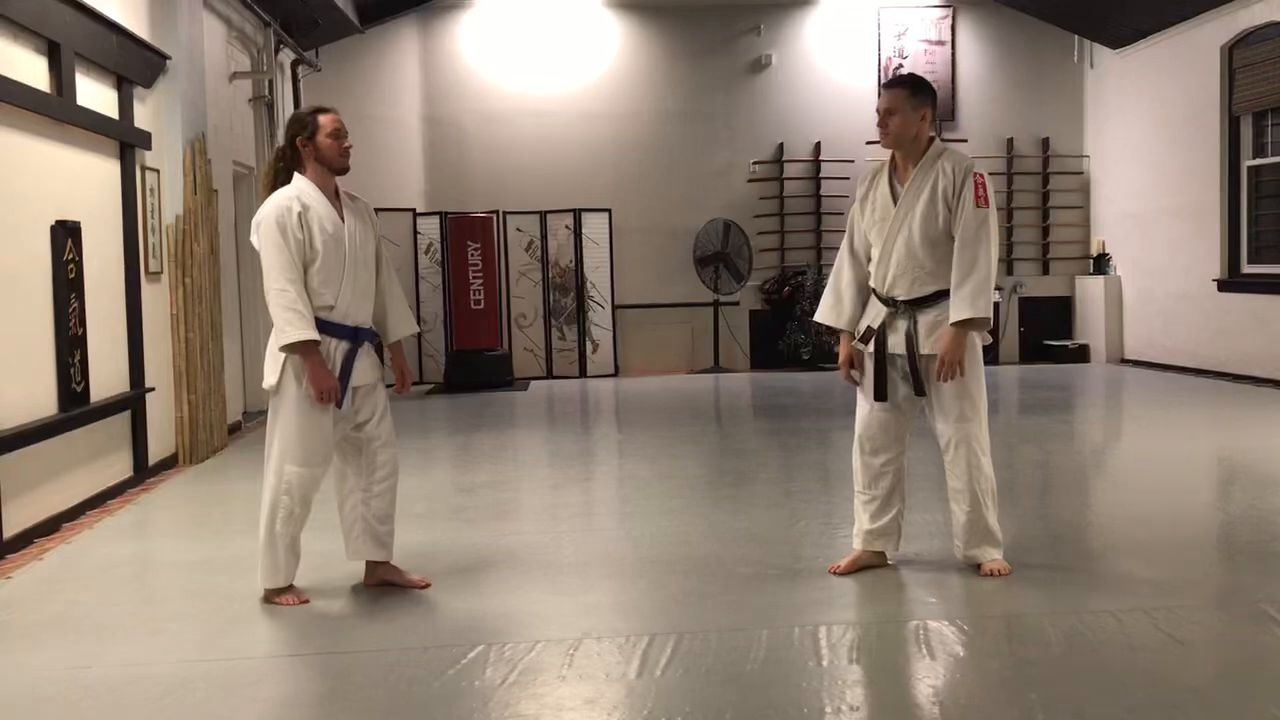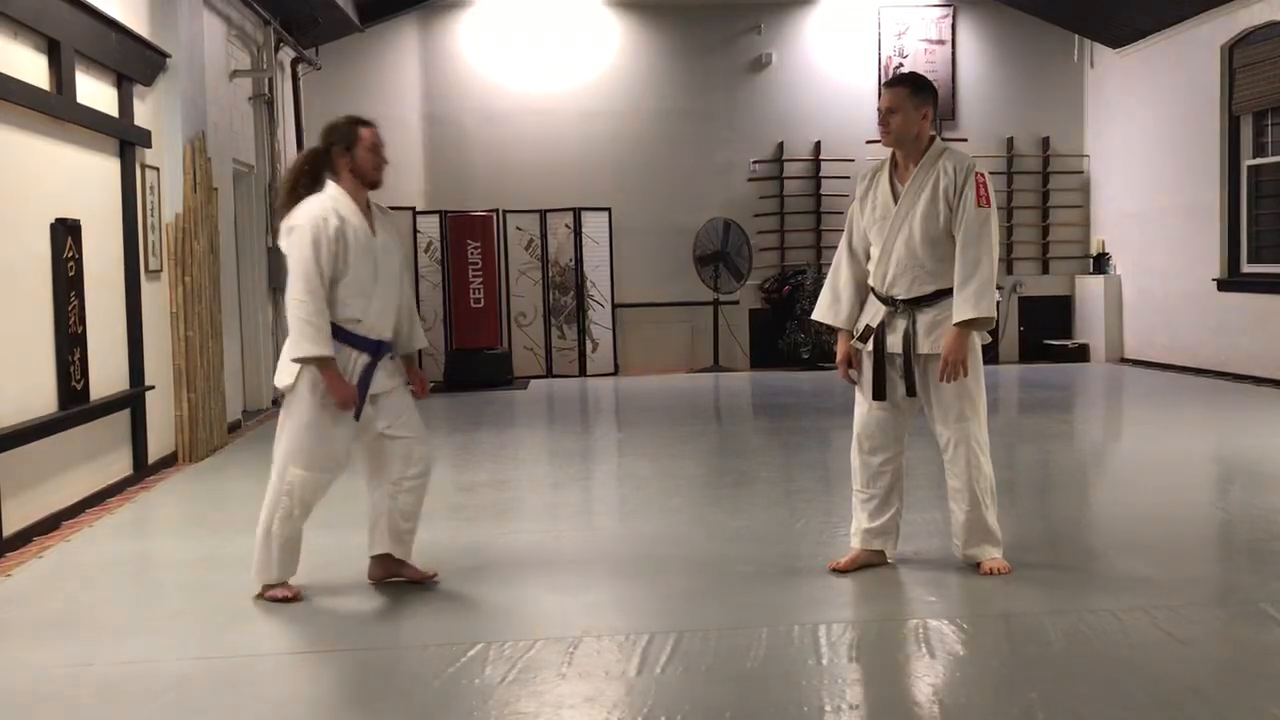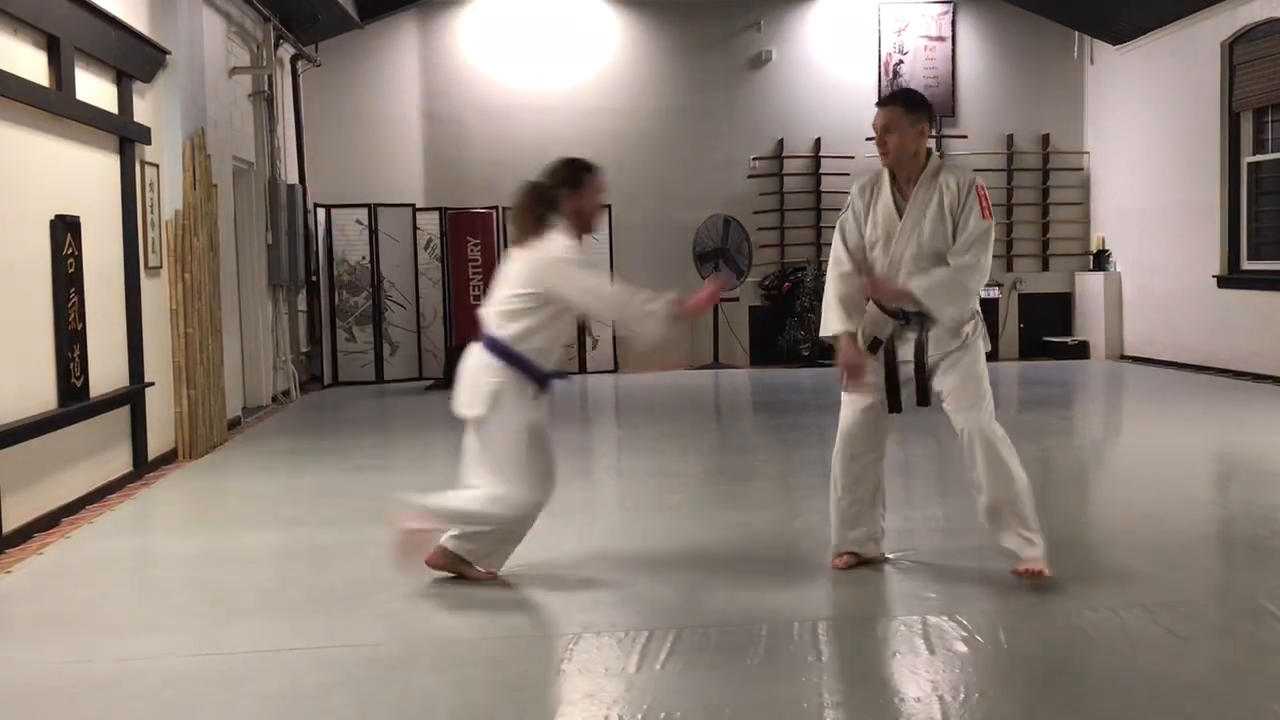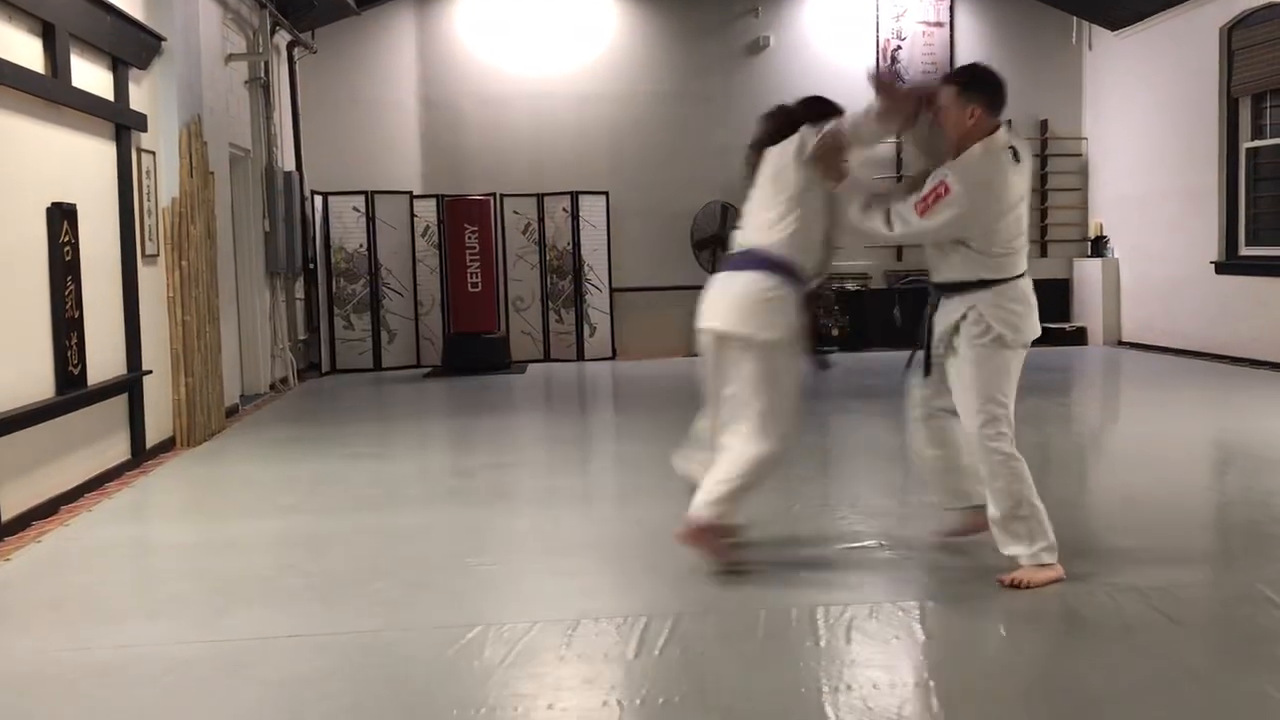
dt=0.4s
person 1, frame 1
left shoulder: (960, 174)
right shoulder: (872, 182)
left elbow: (974, 256)
right elbow: (854, 259)
left wrist: (958, 330)
right wrist: (846, 333)
left hip: (941, 325)
right hip: (882, 326)
left knee: (963, 439)
right knee: (874, 438)
left ankle: (983, 547)
right ankle: (873, 543)
person 1, frame 2
left shoulder: (960, 173)
right shoulder: (872, 181)
left elbow: (976, 256)
right elbow: (852, 257)
left wrist: (962, 329)
right wrist: (844, 331)
left hip: (940, 323)
right hip: (881, 324)
left knee: (962, 439)
right knee: (873, 437)
left ankle: (982, 546)
right ankle: (872, 542)
person 1, frame 3
left shoulder: (961, 188)
right shoulder: (865, 192)
left elbow: (971, 269)
right elbow: (843, 268)
left wrist: (903, 290)
right wrist: (846, 338)
left hip: (949, 331)
right hip: (882, 331)
left knee: (980, 433)
right knee: (855, 436)
left ankle: (1026, 546)
right ankle: (859, 542)
person 1, frame 4
left shoulder: (968, 180)
right shoulder: (1009, 148)
left elbow: (898, 225)
right elbow: (925, 107)
left wrist: (853, 205)
right wrist: (879, 117)
left hip: (983, 315)
right hip: (980, 307)
left knee: (985, 432)
right knee: (931, 408)
left ankle: (1039, 556)
right ankle: (976, 508)
person 2, frame 1
left shoulder: (359, 210)
right shoulder: (283, 208)
left elbow: (382, 281)
right elbow: (284, 292)
left wrist: (396, 348)
right wrist: (314, 362)
left hip: (358, 355)
right hip: (308, 355)
left knee: (376, 460)
right knee: (296, 471)
left ankle: (377, 562)
right ankle: (276, 580)
person 2, frame 2
left shoulder: (384, 220)
right shoulder: (316, 217)
left elbow: (400, 295)
right elbow: (304, 302)
left wrist: (410, 361)
right wrist: (331, 374)
left hip: (377, 364)
right hip: (328, 361)
left knee: (409, 458)
right knee: (301, 473)
left ankle: (388, 557)
right ankle: (273, 575)
person 2, frame 3
left shoulder: (545, 243)
right shoulder: (557, 255)
right elbow: (612, 302)
right wrist: (684, 307)
left hip: (511, 376)
right hip: (495, 380)
left knee: (533, 484)
right knee: (513, 492)
left ankle: (457, 552)
right ankle: (425, 521)
person 2, frame 4
left shoulder: (794, 169)
right shoulder: (793, 152)
left hip: (727, 296)
right hip: (761, 299)
left knee: (728, 414)
right knee: (762, 429)
right ankle: (705, 521)
